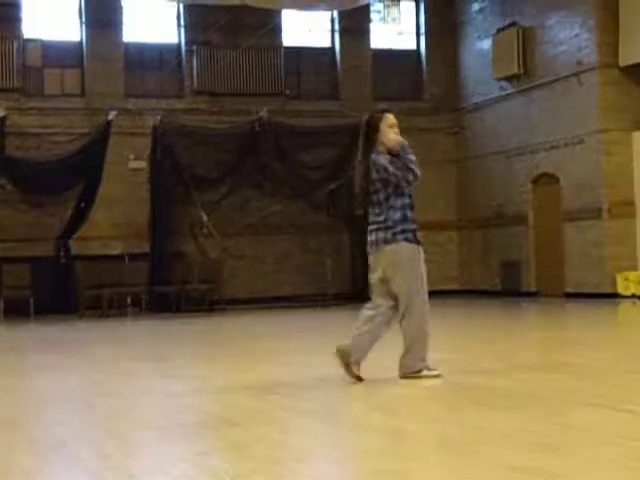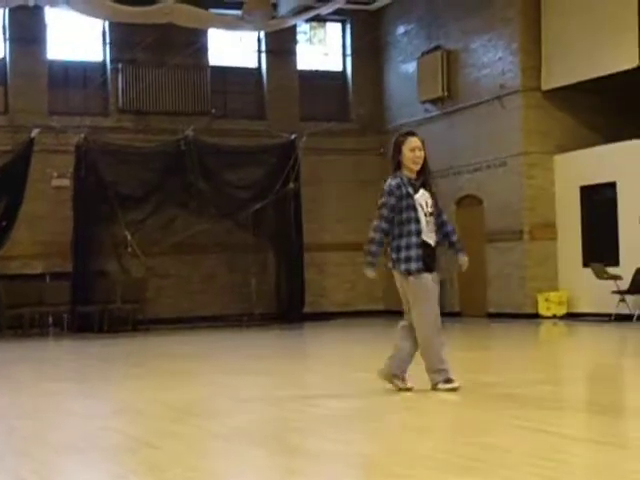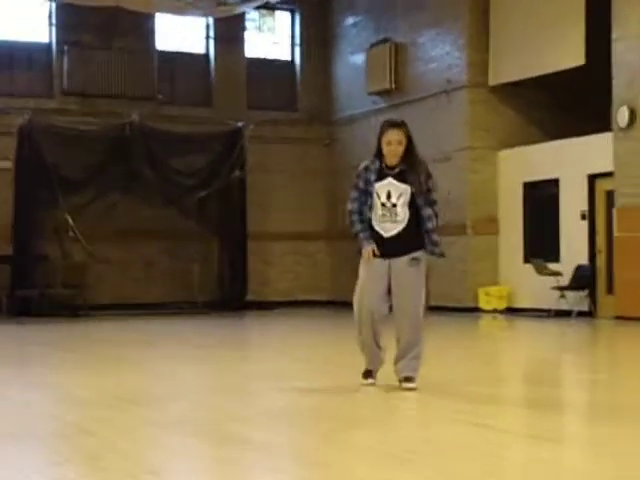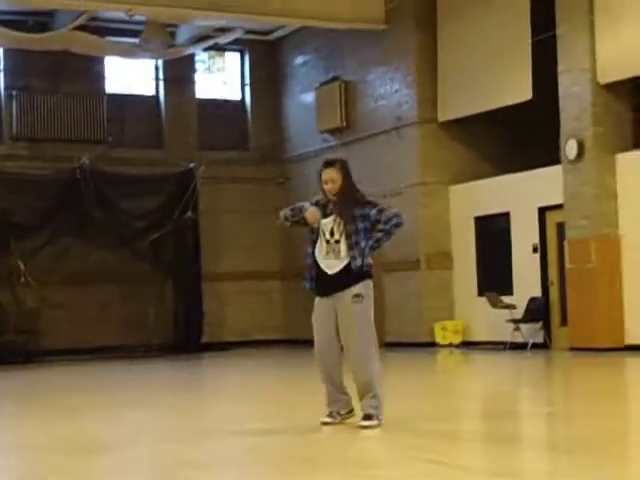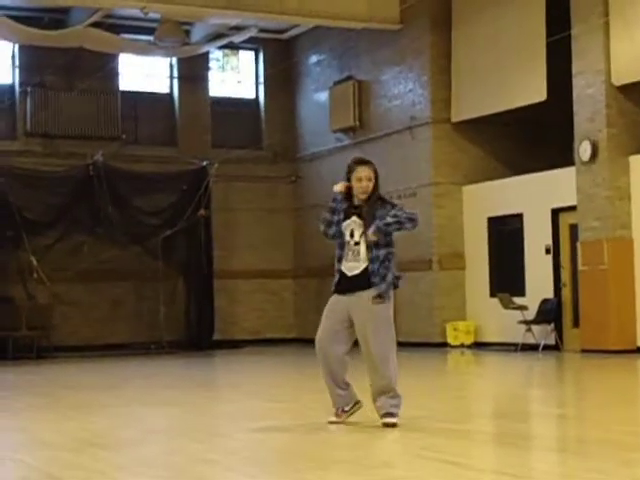
dt=1s
person 1, frame 1
left shoulder: (377, 161)
right shoulder: (382, 161)
right elbow: (410, 176)
left wrist: (395, 149)
right wrist: (399, 148)
left hip: (378, 242)
right hip: (399, 239)
left knee: (383, 302)
right knee: (415, 303)
left ankle: (352, 350)
right ankle: (413, 365)
person 1, frame 2
left shoulder: (425, 184)
right shoulder: (393, 186)
left elbow: (440, 219)
right elbow: (380, 226)
left wrist: (457, 249)
right wrist: (371, 262)
left hip: (428, 261)
right hip: (410, 262)
left knee: (416, 320)
right knee: (429, 321)
left ankle: (394, 369)
right ankle: (439, 374)
person 1, frame 3
left shoulder: (419, 171)
right shoulder: (367, 171)
left elbow: (430, 207)
right elbow: (354, 208)
left wrist: (431, 241)
right wrist: (364, 240)
left hip: (409, 252)
right hip: (375, 252)
left knee: (409, 313)
right knee: (366, 310)
left ankle: (407, 370)
right ankle: (372, 363)
person 1, frame 4
left shoulder: (362, 207)
right shoulder: (319, 207)
left elbow: (395, 220)
right elbow: (285, 217)
left wrist: (369, 247)
right wrist: (303, 210)
left hip: (354, 285)
right hip: (324, 288)
left knee: (361, 349)
right knee: (325, 351)
left ankle: (372, 408)
right ankle: (340, 405)
person 1, frame 5
left shoulder: (382, 208)
right shoulder: (344, 210)
left elbow: (411, 219)
right elbow: (328, 231)
left wrist: (379, 228)
right wrist: (336, 198)
left hip: (373, 289)
right hip: (343, 289)
left knee: (378, 350)
right knee: (325, 343)
left ankle: (389, 406)
right ankle: (345, 400)
